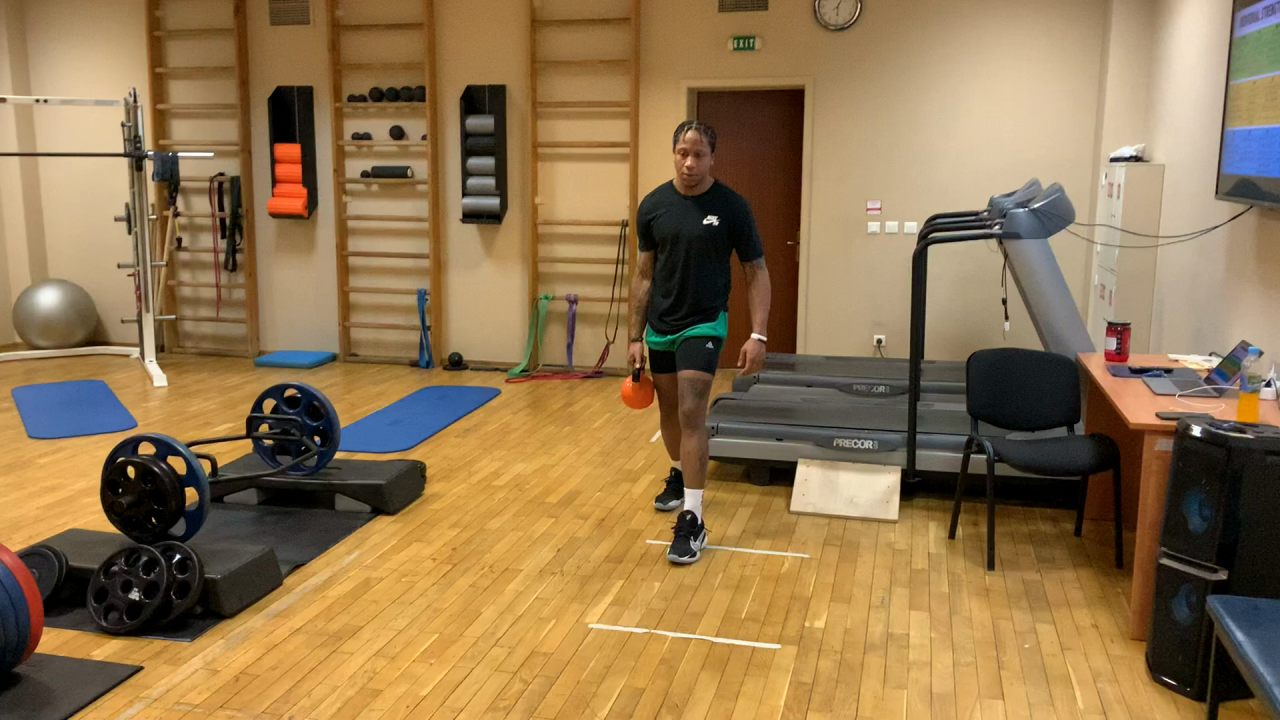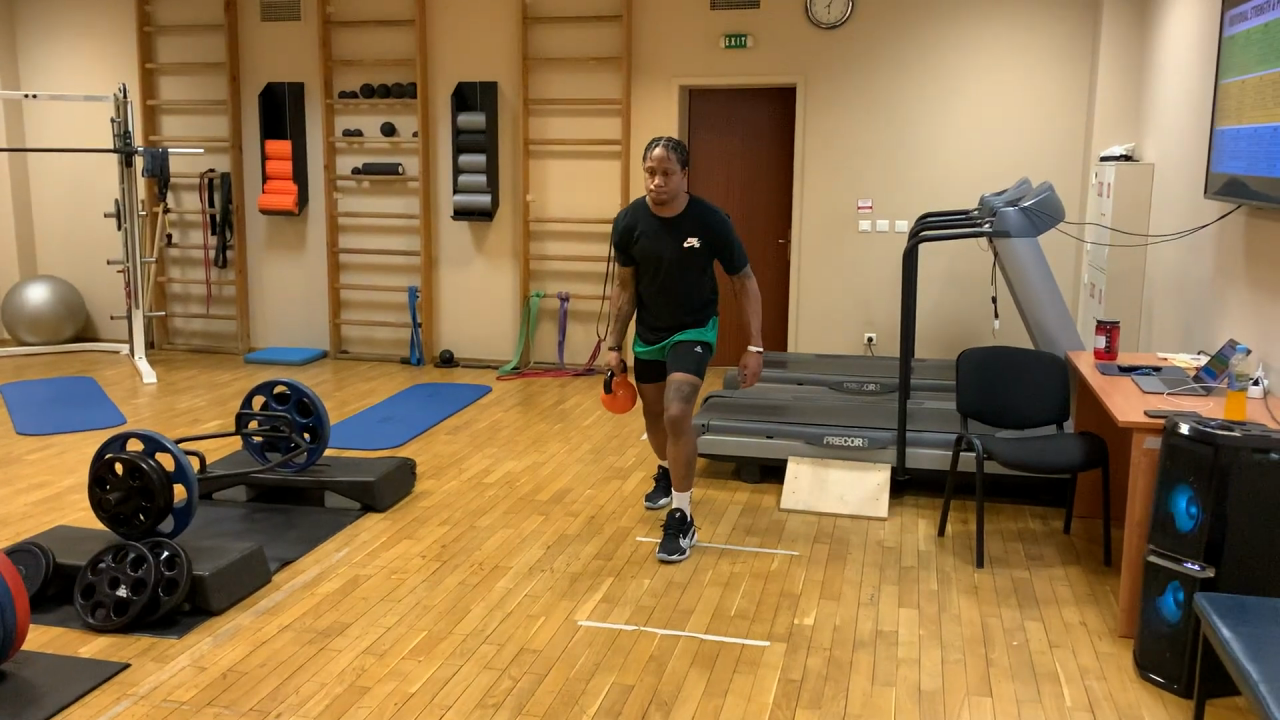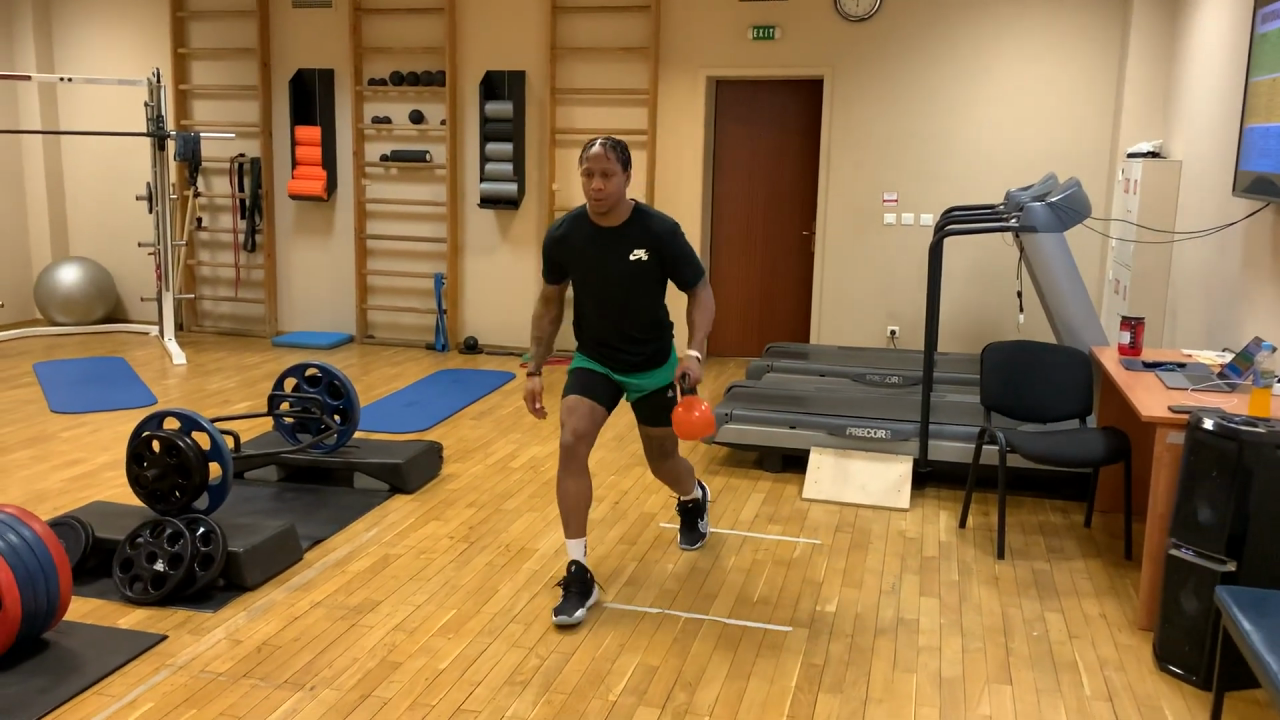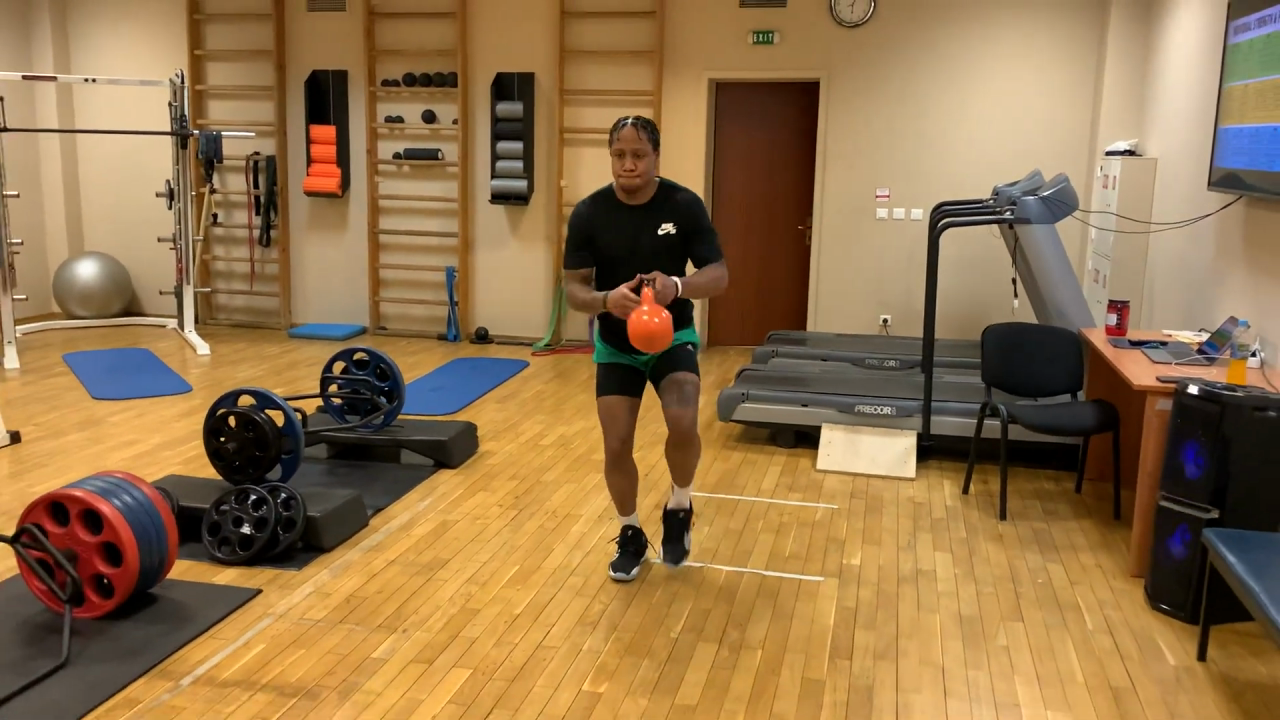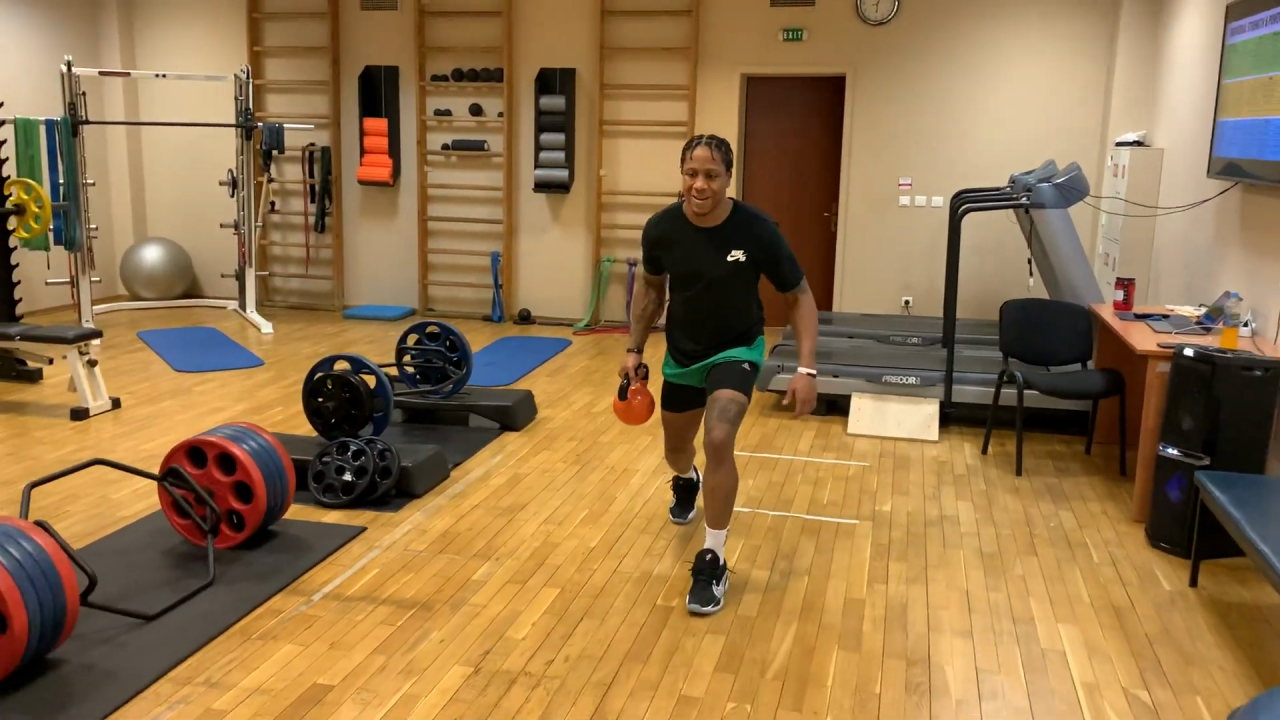
dt=1s
person 1, frame 1
left shoulder: (731, 206)
right shoulder: (653, 205)
left elbow: (756, 272)
right elbow: (644, 273)
left wrist: (758, 334)
right wrist: (635, 335)
left hip: (703, 324)
right hip: (659, 326)
left knee: (691, 414)
right knee: (668, 410)
left ankle: (692, 520)
right ankle: (678, 476)
person 1, frame 2
left shoulder: (711, 221)
right shoulder: (628, 222)
left elbow: (744, 282)
right elbow: (625, 285)
left wrist: (754, 345)
right wrist: (614, 344)
left hip: (693, 329)
right hip: (648, 332)
left knee: (677, 416)
right knee: (653, 415)
left ankle: (682, 518)
right ankle: (666, 472)
person 1, frame 3
left shoulder: (660, 231)
right shoulder: (562, 235)
left elbow: (700, 291)
right elbow: (550, 301)
left wrist: (694, 352)
right wrist: (534, 370)
left hip: (653, 363)
right hip: (593, 360)
left knee: (662, 462)
right knee: (571, 447)
left ankle: (694, 500)
right ankle: (578, 572)
person 1, frame 4
left shoulder: (684, 205)
right shoulder: (588, 213)
left elbow: (718, 275)
right elbow: (573, 288)
left wrist: (677, 285)
right wrist: (606, 299)
left hip: (672, 334)
right hip: (616, 343)
left knee: (683, 427)
right knee: (616, 446)
left ankle: (679, 507)
right ankle: (629, 533)
person 1, frame 5
left shoulder: (758, 232)
right shoulder: (661, 228)
left elbow: (800, 296)
left wrist: (806, 368)
right wrist: (634, 346)
left hip: (736, 350)
right hip: (681, 353)
left knee: (718, 442)
right knee: (676, 448)
left ankle: (712, 560)
right ankle: (687, 482)
